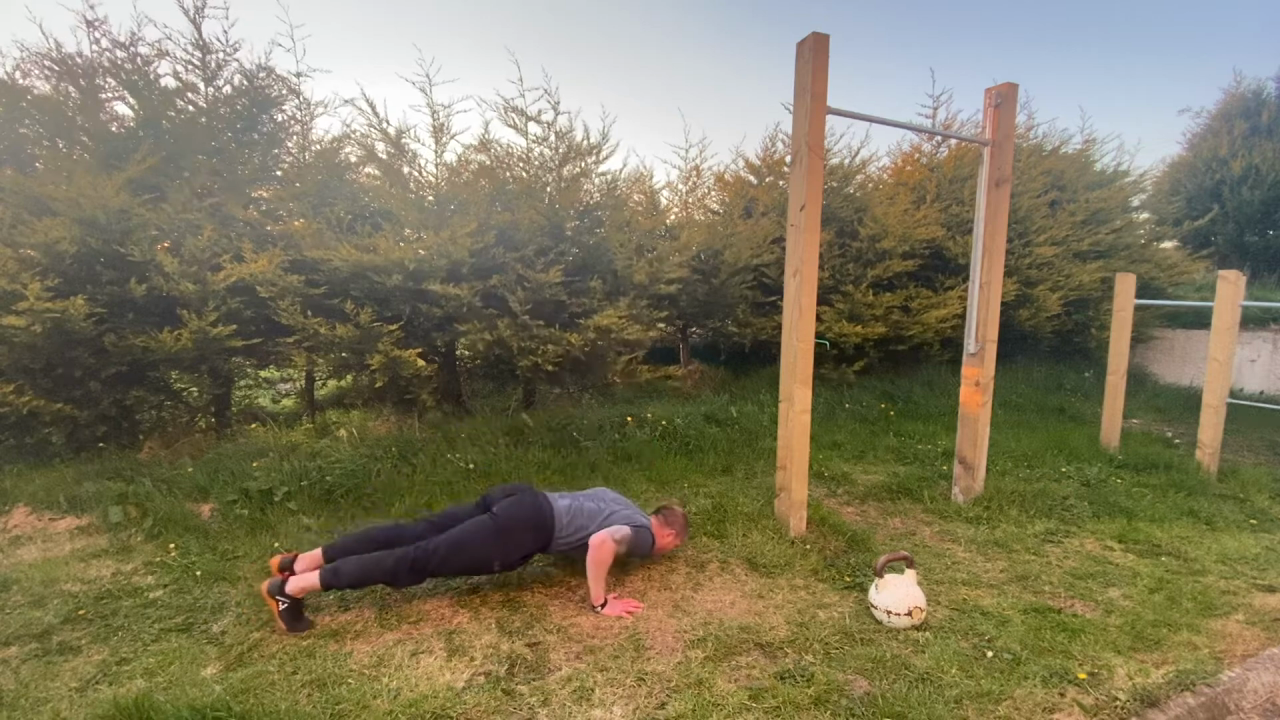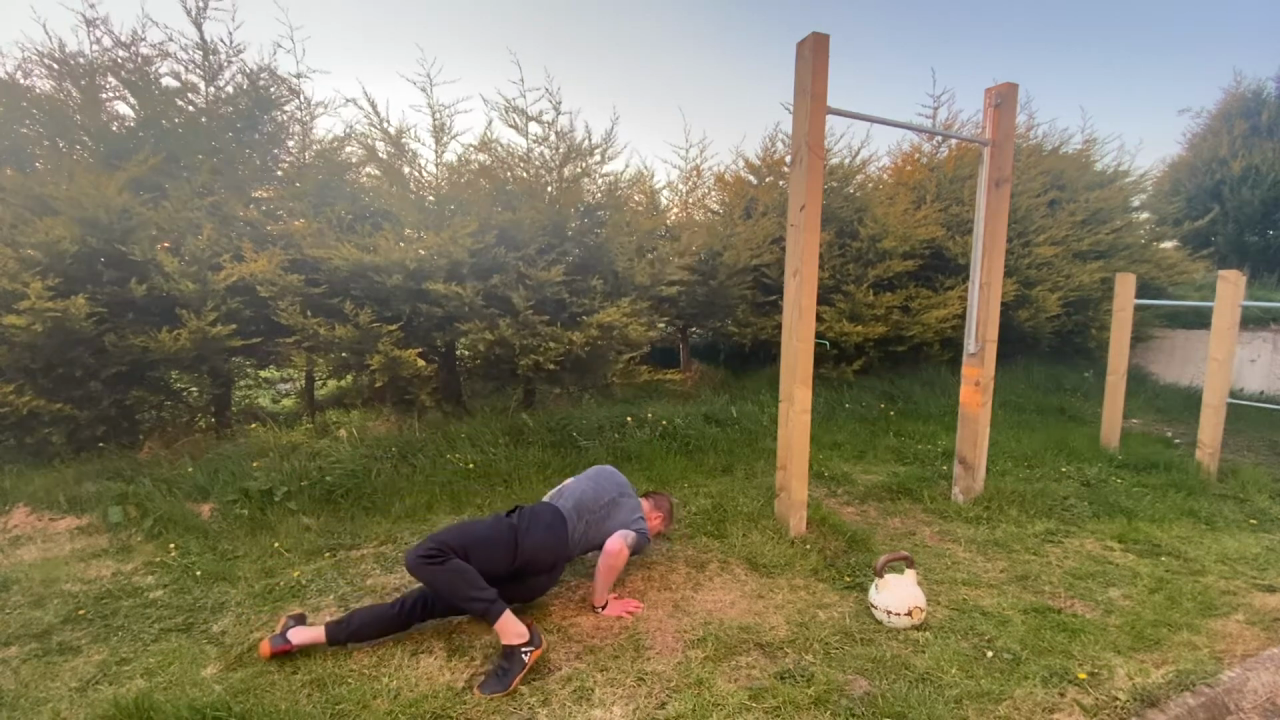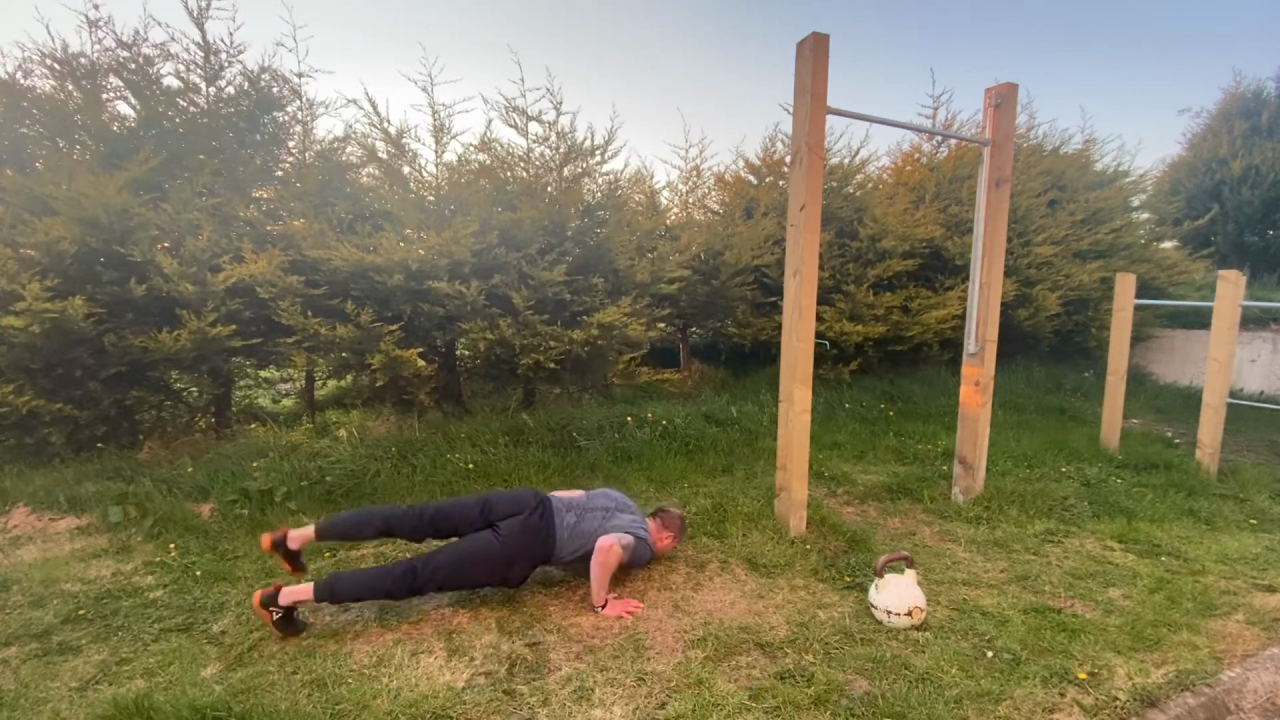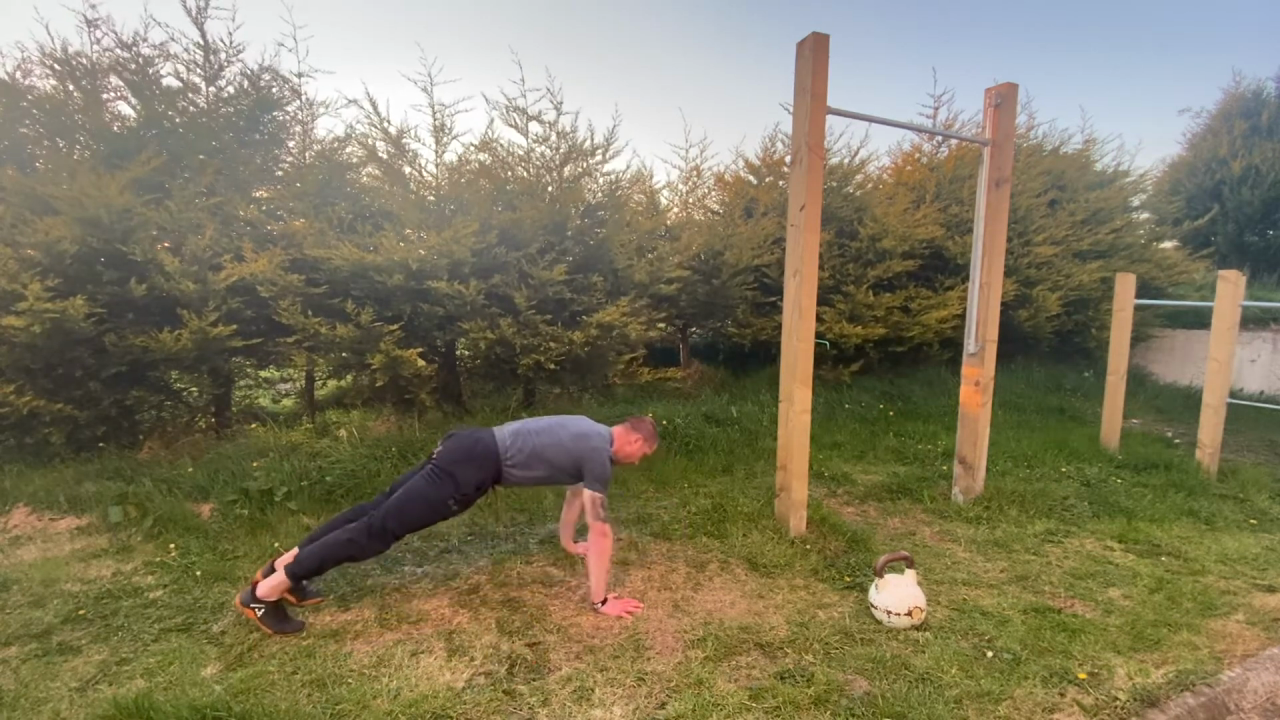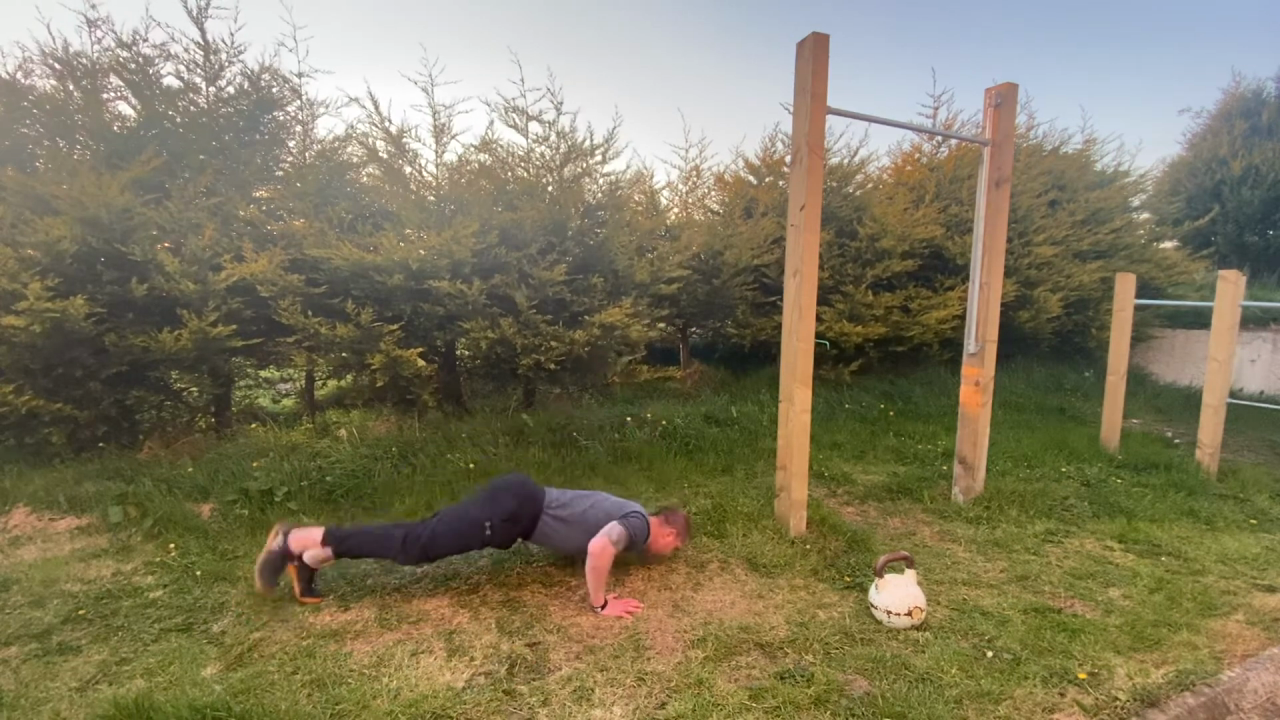
dt=1s
person 1, frame 1
left shoulder: (620, 502)
right shoulder: (643, 536)
right elbow: (601, 543)
left wrist: (573, 543)
right wrist: (600, 602)
left hip: (522, 498)
right hip: (523, 529)
left knee: (414, 533)
right knee: (419, 560)
left ankle: (299, 562)
right ankle: (292, 587)
person 1, frame 2
left shoulder: (607, 471)
right shoulder: (640, 532)
right elbow: (615, 549)
right wrist: (601, 603)
left hip: (537, 525)
right hip: (543, 571)
person 1, frame 3
left shoulder: (619, 499)
right shoulder: (642, 544)
right elbow: (607, 547)
right wrist: (601, 602)
left hip: (527, 503)
right hip: (523, 543)
left knee: (412, 521)
right knee: (417, 574)
left ankle: (296, 536)
right ankle: (285, 597)
person 1, frame 4
left shoulder: (591, 433)
right shoulder: (600, 454)
left elbow: (573, 489)
right elbow: (600, 531)
left wrist: (568, 543)
right wrist: (601, 600)
left hip: (470, 444)
right hip: (475, 465)
left knee: (380, 508)
right knee: (381, 528)
left ankle: (280, 565)
right ankle: (264, 592)
person 1, frame 5
left shoulder: (624, 511)
right shoulder: (637, 525)
right elbow: (599, 549)
left wrist: (594, 546)
right wrist: (600, 603)
left hip: (522, 494)
right hip: (517, 506)
left knee: (422, 532)
right knee: (414, 544)
left ankle: (307, 558)
right ankle: (296, 541)
